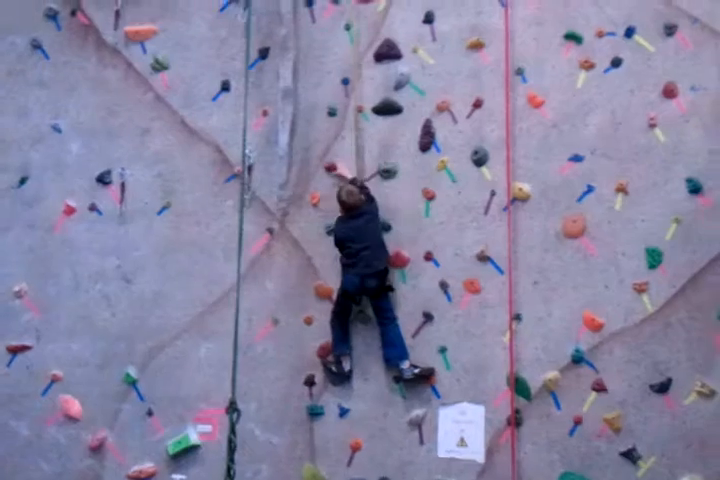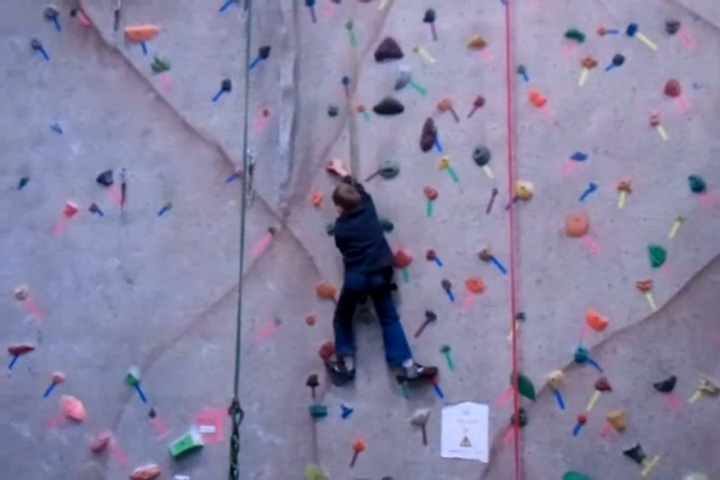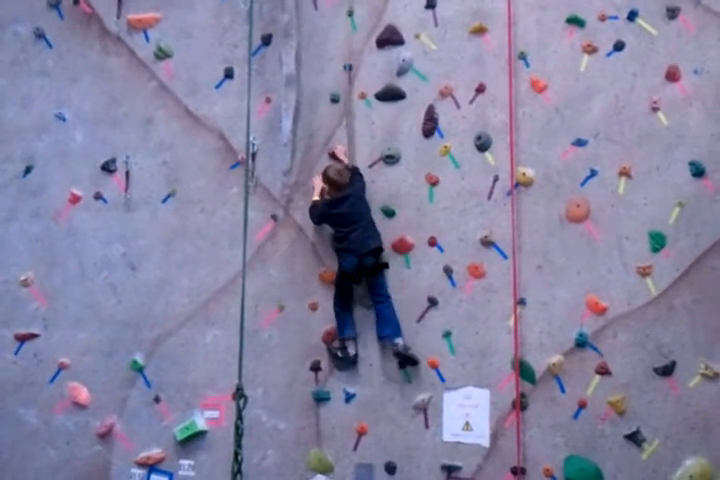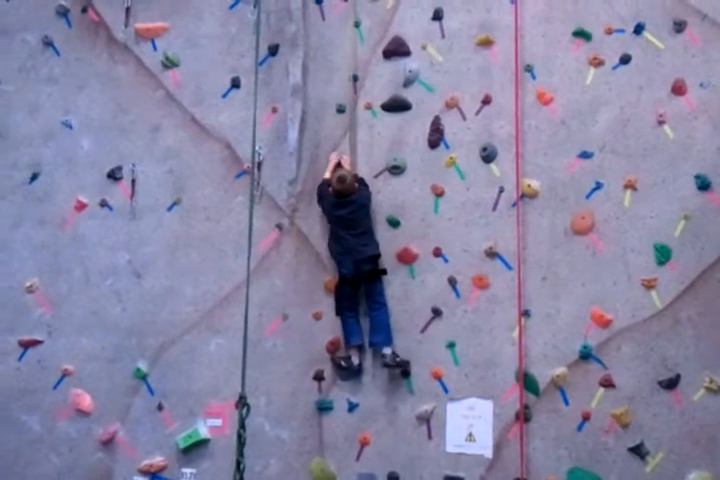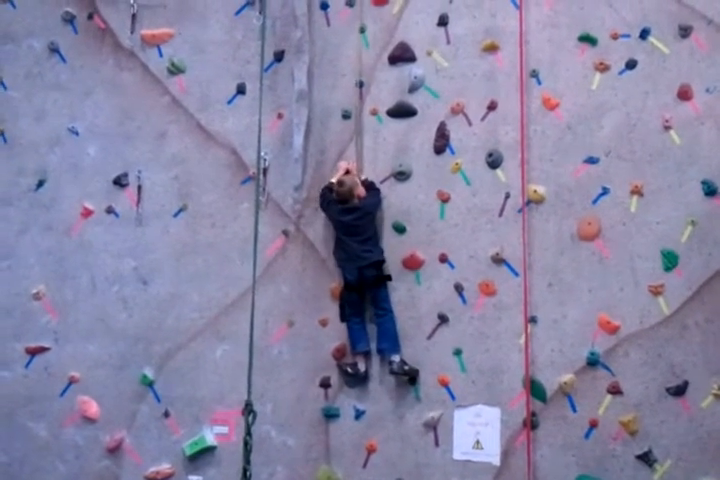
dt=1s
person 1, frame 1
left shoulder: (340, 226)
right shoulder: (370, 210)
right elbow: (363, 189)
left hip: (351, 278)
right hip: (375, 276)
left knee: (339, 319)
right knee: (387, 320)
left ankle: (343, 364)
right ankle: (404, 367)
person 1, frame 2
left shoulder: (340, 226)
right shoulder: (368, 208)
right elbow: (358, 187)
right wrist: (341, 171)
left hip: (355, 276)
right hip: (380, 275)
left knee: (342, 319)
right knee: (389, 319)
left ankle: (346, 363)
right ankle: (407, 365)
person 1, frame 3
left shoulder: (327, 206)
right shoulder: (357, 191)
left elbow: (315, 215)
right elbow: (357, 174)
left wrist: (316, 193)
right wrist: (343, 159)
left hip: (347, 258)
right hip: (371, 254)
left knee: (342, 303)
right knee: (382, 299)
left ankle: (348, 348)
right ankle: (398, 343)
person 1, frame 4
left shoulder: (330, 204)
right shoulder: (362, 198)
left elbow: (322, 189)
right elbow: (362, 184)
left wrist: (331, 166)
right wrist: (348, 169)
left hip: (345, 265)
right hip: (368, 261)
left knee: (348, 311)
right knee: (377, 306)
left ankle: (354, 357)
right ankle: (387, 352)
person 1, frame 5
left shoulder: (334, 210)
right shoulder: (368, 206)
left elbow: (325, 194)
right elbow: (374, 190)
left wrist: (339, 174)
right wrist: (357, 175)
left hip: (350, 271)
right hip: (372, 267)
left knee: (355, 317)
right knee: (384, 312)
left ankle: (360, 364)
right ankle: (395, 360)
